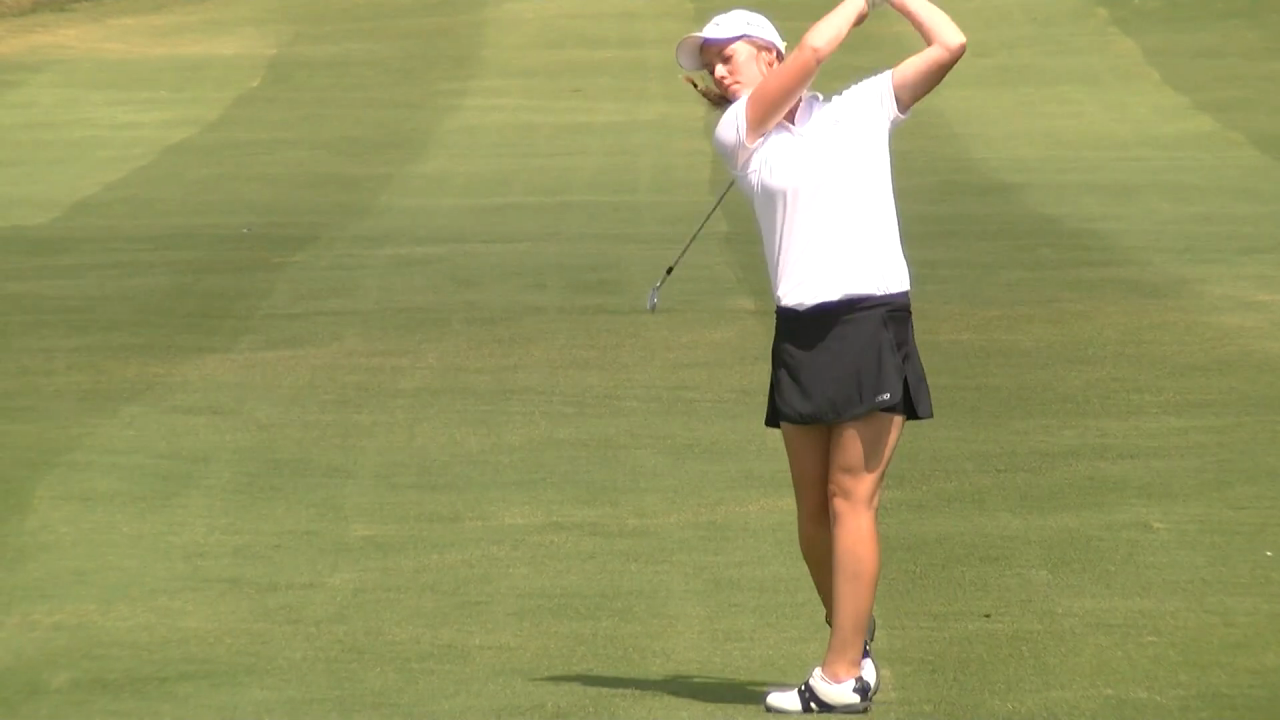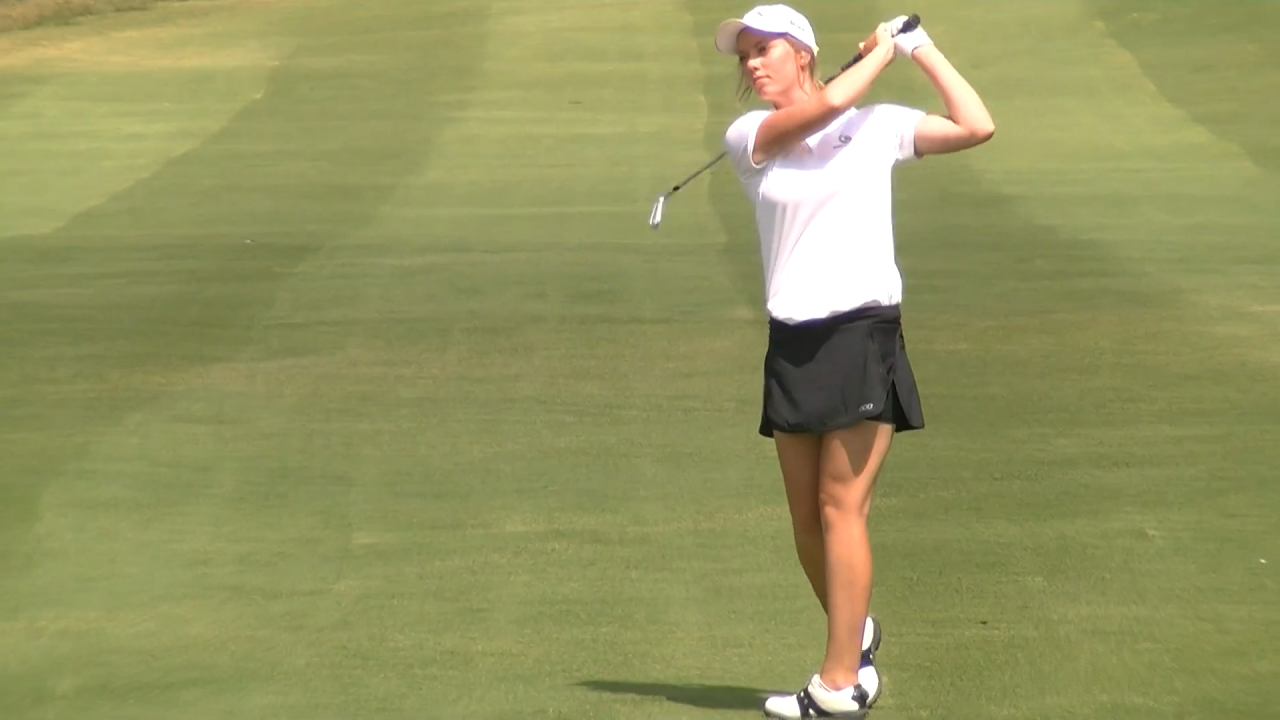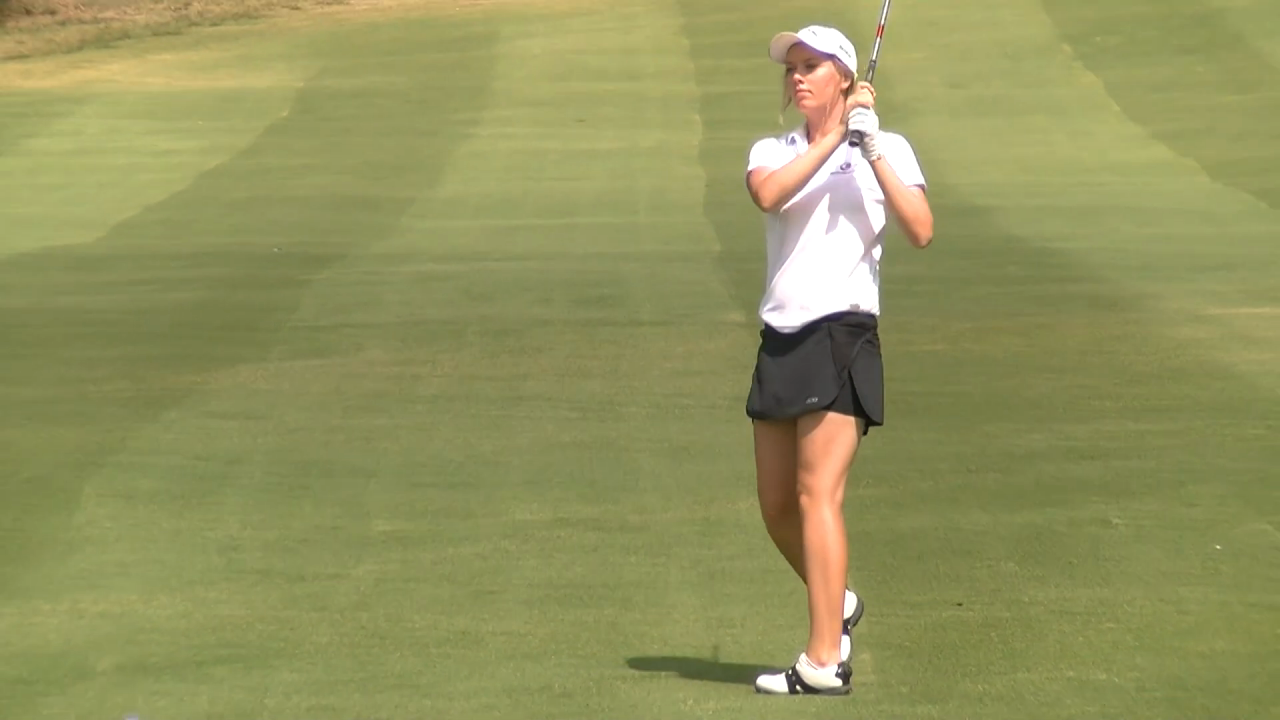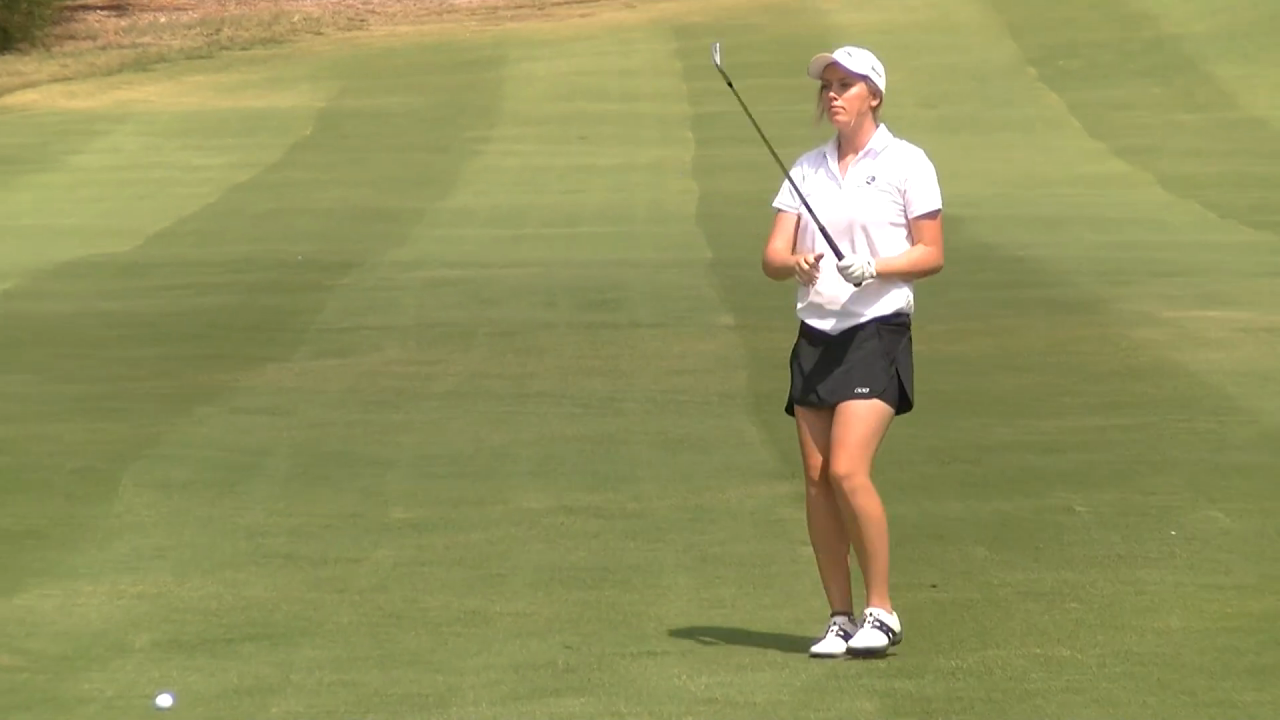
dt=0.5s
person 1, frame 1
left shoulder: (861, 106)
right shoulder: (734, 132)
left hip: (874, 323)
right hip: (800, 334)
left knee: (850, 500)
right knee: (812, 507)
right ankle: (849, 636)
person 1, frame 2
left shoulder: (877, 127)
right shoulder: (746, 137)
left elbow: (977, 127)
right elbow: (829, 101)
left hip: (863, 334)
right hip: (792, 343)
left knee: (842, 508)
right knee: (806, 518)
right ankle: (854, 638)
person 1, frame 3
left shoulder: (887, 149)
right shoulder: (770, 151)
left elbow: (921, 233)
right elbow: (766, 199)
left wrist: (871, 146)
right wrist: (831, 141)
left hip: (841, 337)
right hip: (779, 340)
left knee: (817, 498)
right knee: (776, 504)
left ankle: (824, 660)
right ankle: (837, 604)
person 1, frame 4
left shoulder: (907, 162)
right shoulder: (806, 169)
left elbow: (932, 255)
right elbow: (772, 256)
left wrist: (873, 264)
right wrist: (796, 264)
left hip: (877, 334)
right hip: (815, 340)
left knee: (847, 472)
right knee: (817, 482)
left ankle: (880, 611)
right ankle: (842, 618)
